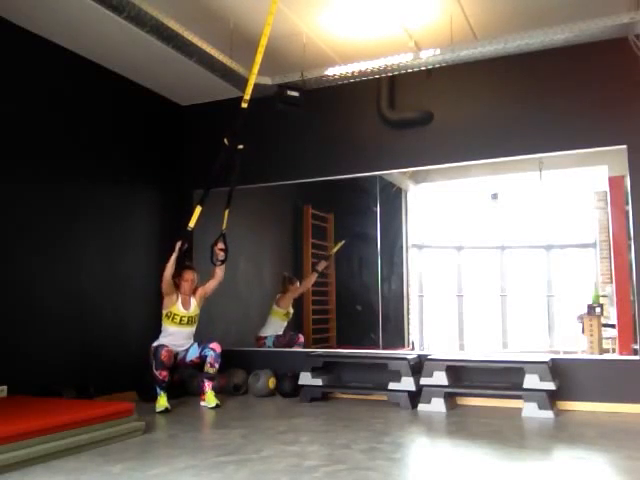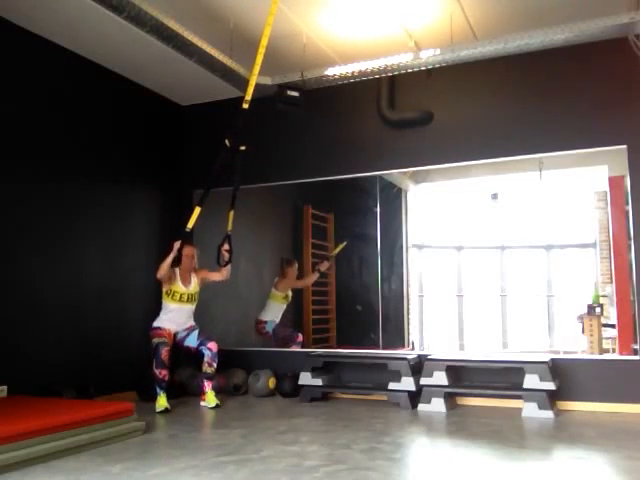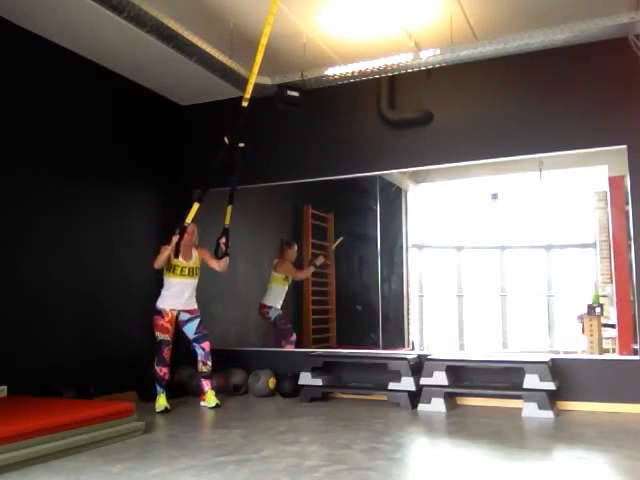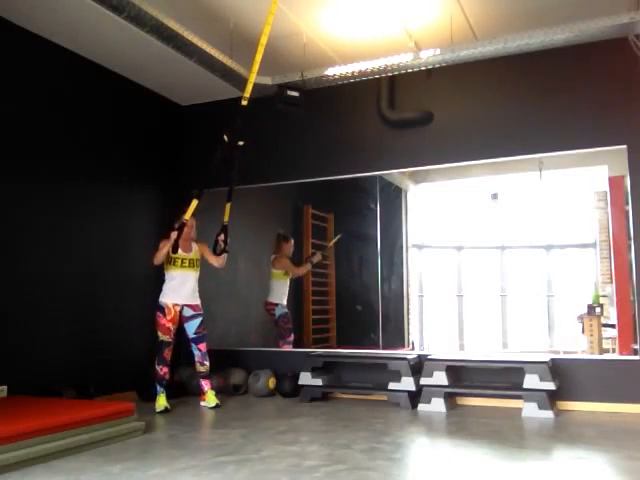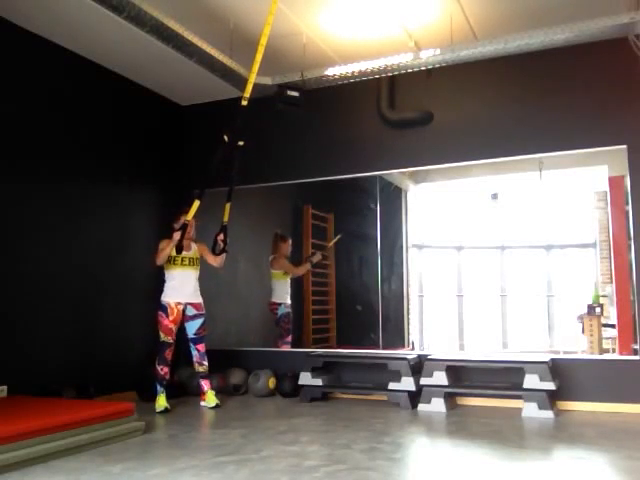
dt=0.2s
person 1, frame 1
left shoulder: (199, 296)
right shoulder: (171, 297)
left elbow: (217, 279)
right elbow: (166, 277)
left wrist: (220, 256)
right wrist: (176, 253)
left hip: (187, 350)
right hip: (165, 347)
left knee: (214, 349)
right knee: (162, 353)
left ankle: (207, 394)
right ankle: (161, 396)
person 1, frame 2
left shoulder: (199, 276)
right shoulder: (171, 276)
left elbow: (223, 276)
right elbow: (160, 275)
left wrist: (226, 257)
right wrist: (173, 253)
left hip: (187, 329)
right hip: (163, 328)
left knee: (211, 347)
right knee: (162, 351)
left ankle: (207, 394)
right ankle: (161, 396)
person 1, frame 3
left shoulder: (200, 253)
right shoulder: (169, 251)
left elbow: (221, 267)
right elbow: (157, 265)
left wrist: (224, 250)
right wrist: (172, 246)
left hip: (189, 309)
right hip: (165, 309)
left knee: (203, 345)
right knee: (164, 348)
left ankle: (206, 393)
right ankle: (161, 396)
person 1, frame 4
left shoulder: (200, 248)
right shoulder: (167, 244)
left elbow: (219, 263)
right elbow: (156, 261)
right wrist: (171, 242)
left hip: (192, 304)
right hip: (168, 303)
left knee: (200, 345)
right knee: (165, 347)
left ankle: (206, 393)
right ankle: (161, 395)
person 1, frame 5
left shoulder: (199, 247)
right shoulder: (167, 243)
left elbow: (218, 263)
right elbow: (159, 260)
left wrist: (223, 246)
right wrist: (174, 242)
left hip: (194, 302)
right hip: (171, 302)
left knee: (199, 346)
right knee: (166, 346)
left ankle: (206, 393)
right ankle: (161, 395)
